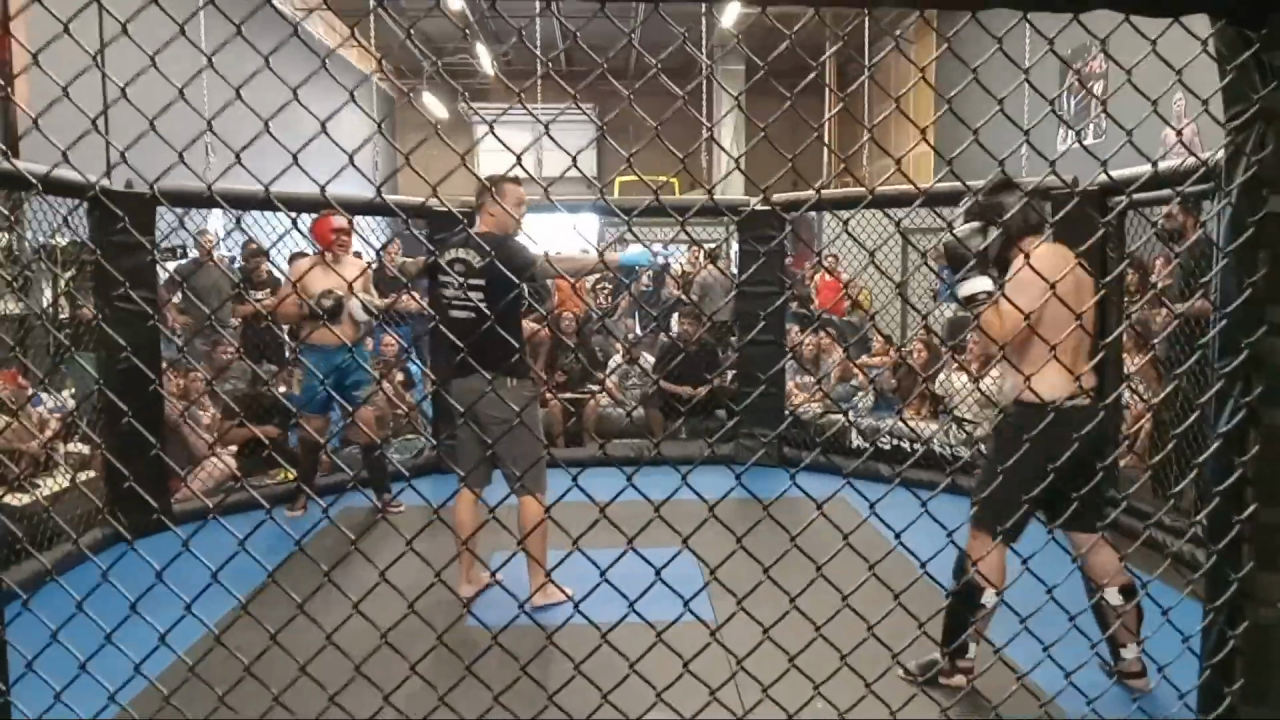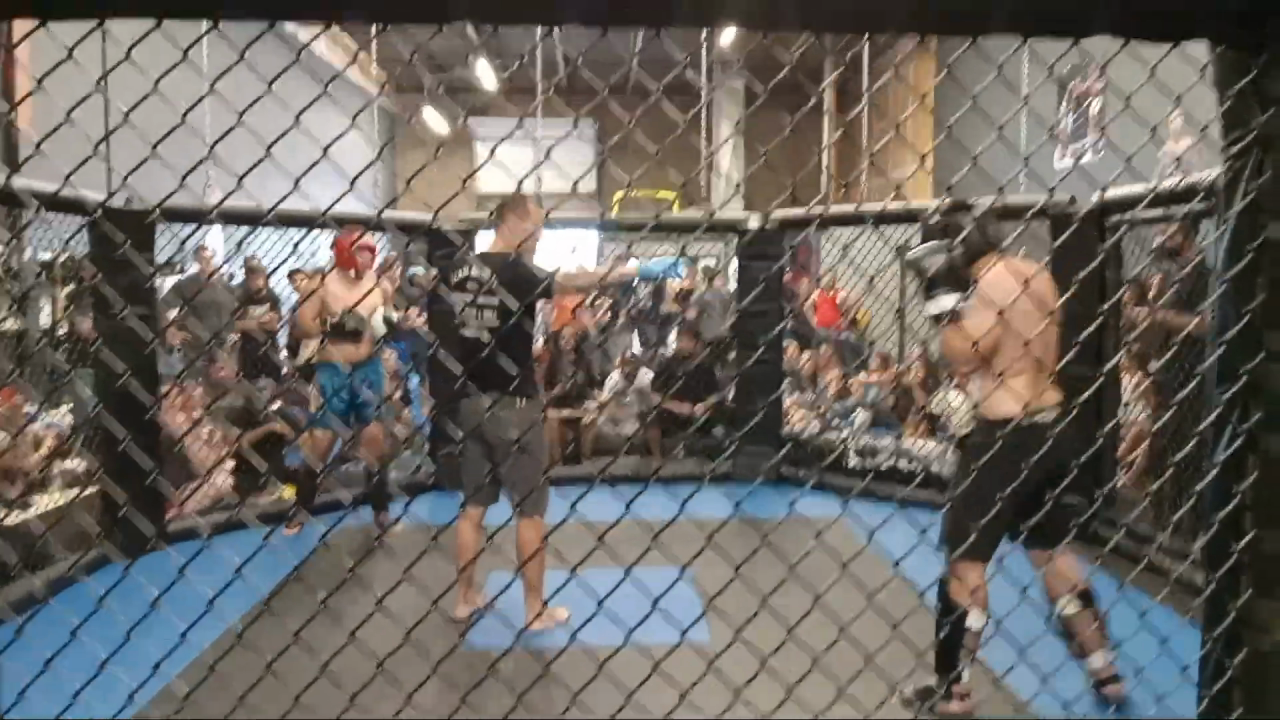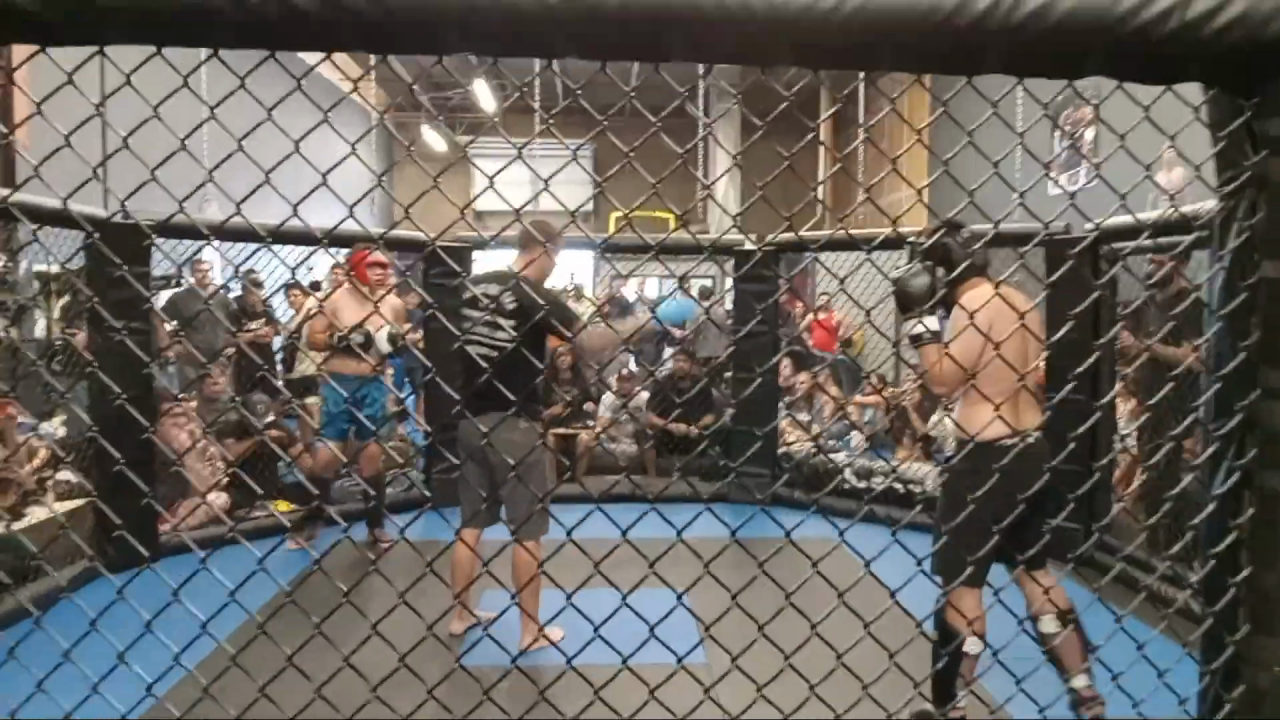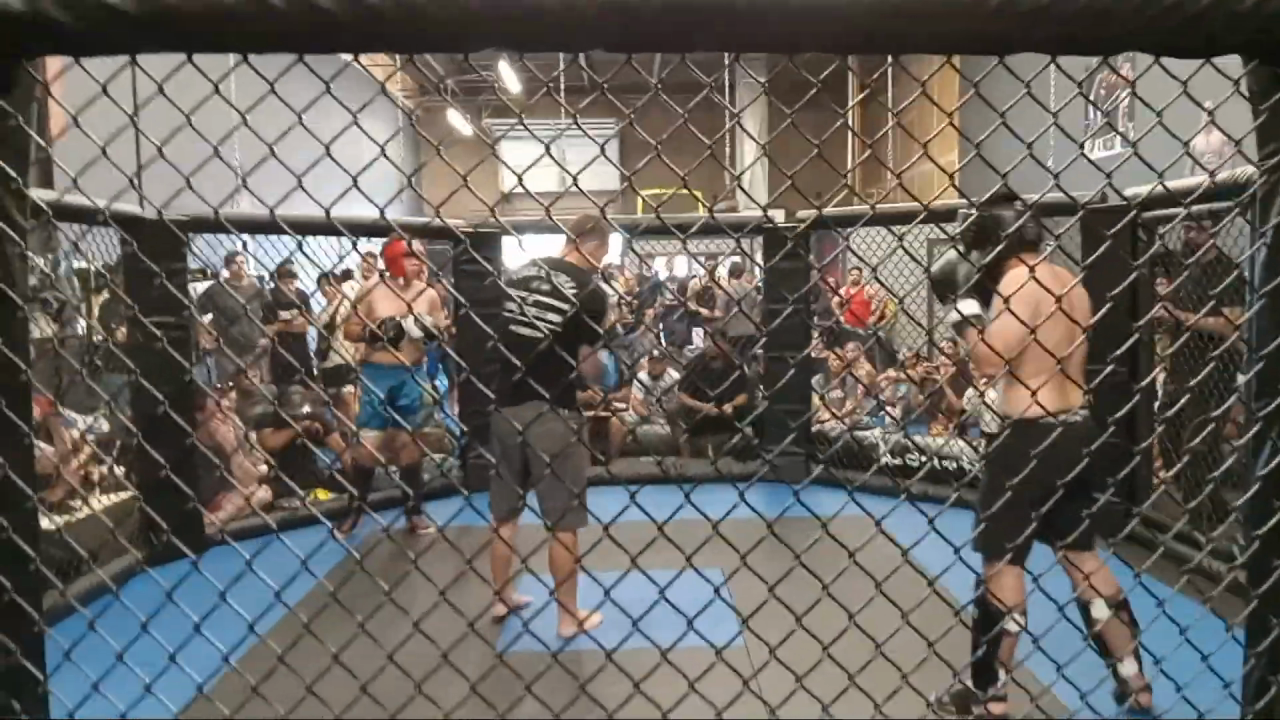
dt=0.2s
person 1, frame 1
left shoulder: (1033, 261)
right shoulder: (1068, 260)
left elbow: (1004, 338)
left wrist: (974, 280)
right wrist: (989, 276)
left hip: (1040, 419)
right hip: (1081, 414)
left knee: (985, 535)
right knee: (1090, 537)
left ankle: (956, 663)
right ankle: (1130, 661)
person 1, frame 2
left shoulder: (995, 281)
right shoulder: (1034, 274)
left elbow: (963, 361)
left wrist: (943, 297)
right wrist: (955, 295)
left hip: (1007, 437)
right hip: (1048, 431)
left knee: (965, 560)
right knee: (1052, 552)
left ankle: (952, 689)
right ankle: (1105, 670)
person 1, frame 3
left shoulder: (976, 306)
right shoulder: (1021, 303)
left elbow: (941, 380)
left wrist: (922, 318)
right wrist: (934, 316)
left hip: (988, 459)
right hip: (1029, 451)
left knee: (961, 584)
right knee: (1034, 572)
person 1, frame 4
left shoulder: (1018, 281)
right shoulder: (1069, 281)
left elbow: (991, 363)
left wrist: (963, 303)
right wrist: (982, 300)
left hip: (1031, 436)
right hip: (1076, 430)
left knee: (1002, 562)
right knee: (1082, 554)
person 2, frame 1
left shoulder: (444, 251)
right shoulder: (502, 253)
left elbow: (411, 268)
right elbow: (554, 267)
right wrist: (618, 259)
left hip: (460, 382)
right hip: (504, 383)
left knee: (469, 481)
right knee: (530, 485)
left ankle: (467, 577)
right ankle: (540, 585)
person 2, frame 2
left shoulder: (456, 269)
right shoulder: (515, 272)
right elbow: (573, 282)
right wrist: (639, 270)
left hip: (469, 400)
right hip: (512, 403)
left knee: (474, 502)
right knee: (530, 507)
left ankle: (465, 597)
right ankle: (536, 609)
person 2, frame 3
left shoulder: (473, 288)
right shoulder: (537, 300)
right elbow: (594, 344)
left hip: (473, 419)
right hip: (514, 424)
left knee: (471, 523)
right knee: (528, 530)
left ankle: (461, 613)
right ankle: (532, 630)
person 2, frame 4
left shoulder: (520, 274)
right shoulder: (590, 291)
right elbow: (583, 363)
right wrist: (586, 391)
left hip: (508, 407)
right hip: (552, 413)
left knee: (504, 511)
right knee: (564, 519)
left ankle: (502, 597)
right ankle: (569, 615)
person 3, frame 1
left shoulder: (1202, 251)
right shoulder: (1182, 255)
left elbow: (1215, 302)
left wrist: (1172, 311)
right wrist: (1159, 317)
left hip: (1195, 359)
right hip: (1181, 357)
left knee: (1176, 431)
right knee: (1183, 431)
person 3, frame 2
left shoulder: (1200, 273)
right shoulder: (1167, 275)
left elbow: (1207, 324)
left wrist: (1159, 317)
left hip: (1188, 379)
right hip: (1170, 376)
left knee: (1171, 451)
right knee: (1183, 451)
left ankle: (1172, 524)
person 3, frame 3
left shoulder: (1190, 305)
right shoulder: (1150, 301)
left elbow: (1194, 358)
left wrist: (1146, 346)
left hip: (1175, 406)
right hip: (1152, 402)
left knee: (1158, 481)
right knee: (1161, 479)
left ankle: (1164, 553)
right ankle: (1187, 544)
person 3, frame 4
left shoulder: (1227, 272)
right shoulder: (1179, 265)
left elbow: (1233, 326)
left wrist: (1183, 316)
left hip: (1212, 376)
right hip: (1180, 371)
left knee: (1198, 453)
right knee: (1171, 446)
left ankle: (1204, 523)
right ankle: (1214, 511)
person 4, frame 1
left shoulder: (360, 268)
right shoulder: (302, 269)
left elbow: (372, 303)
right elbow: (282, 313)
left wrist: (373, 308)
right wrist: (310, 308)
left hip: (354, 353)
right hip: (316, 356)
left knee: (366, 421)
right knee: (312, 425)
left ankle: (383, 492)
right ankle: (303, 491)
person 4, frame 2
left shoulder: (379, 285)
right shoulder: (324, 285)
right elbow: (303, 327)
right wrist: (333, 325)
left hip: (369, 369)
right hip: (333, 371)
left knee: (373, 439)
right knee: (322, 442)
left ankle: (381, 509)
right ankle: (302, 507)
person 4, frame 3
left shoulder: (393, 304)
right shoulder: (334, 299)
left elbow: (400, 340)
right elbow: (312, 338)
left wrist: (397, 343)
right wrist: (340, 340)
left hip: (374, 386)
right hip: (337, 385)
left knee: (372, 456)
right knee: (325, 457)
left ankle: (376, 525)
right ankle: (310, 520)
person 4, frame 4
left shoulder: (428, 295)
right shoulder: (371, 291)
left elbow: (439, 333)
right elbow: (349, 330)
left wrist: (432, 332)
right wrist: (374, 332)
left hip: (412, 376)
right hip: (375, 375)
left knee: (411, 445)
right knee: (367, 445)
left ankle: (414, 512)
right ankle: (354, 509)
